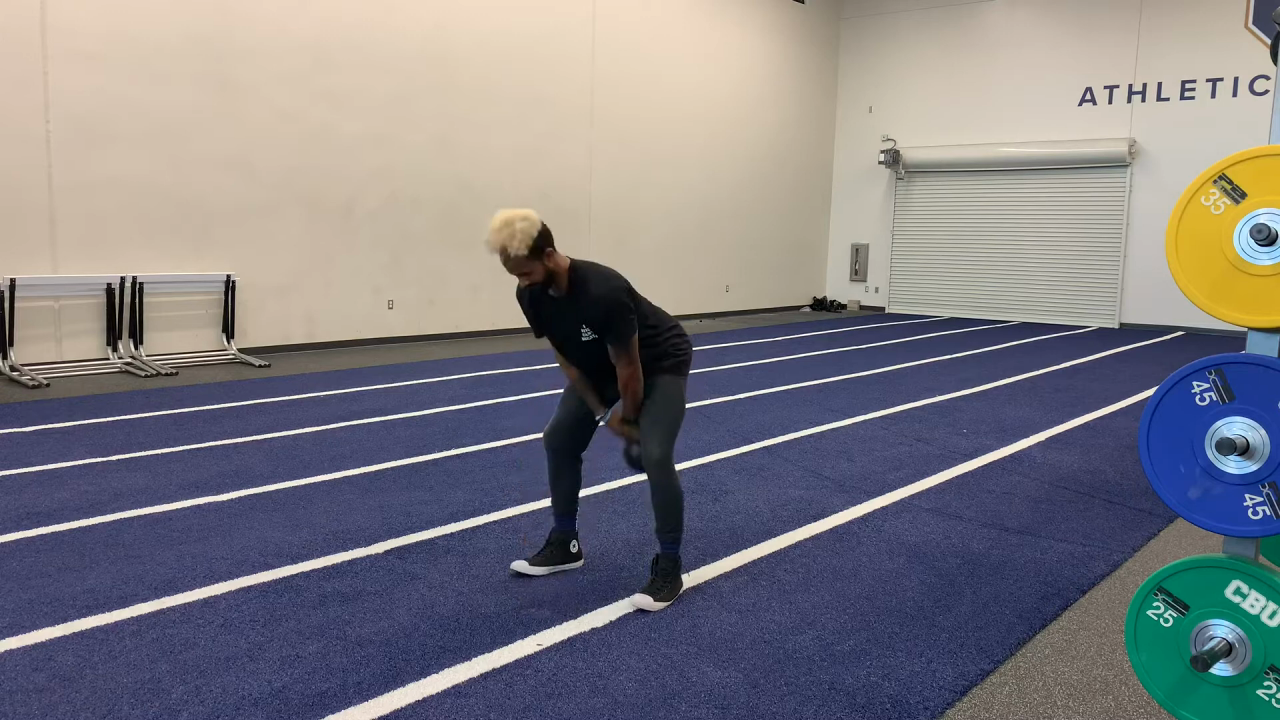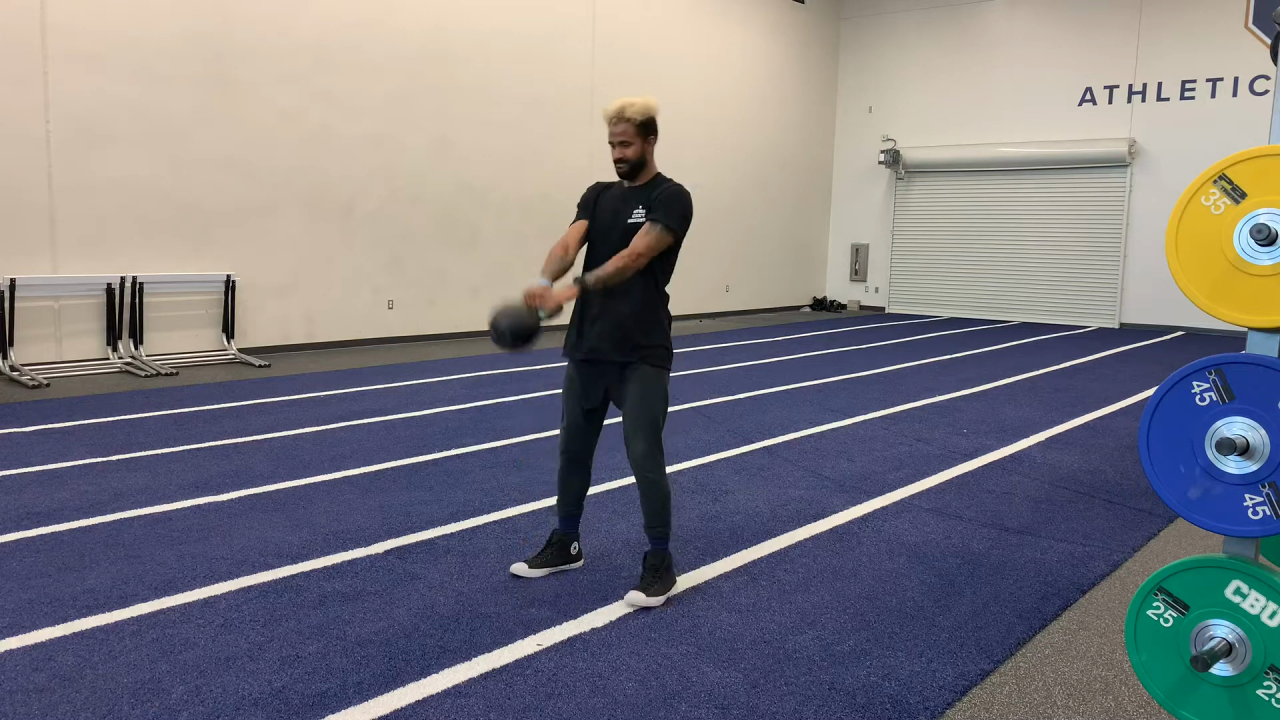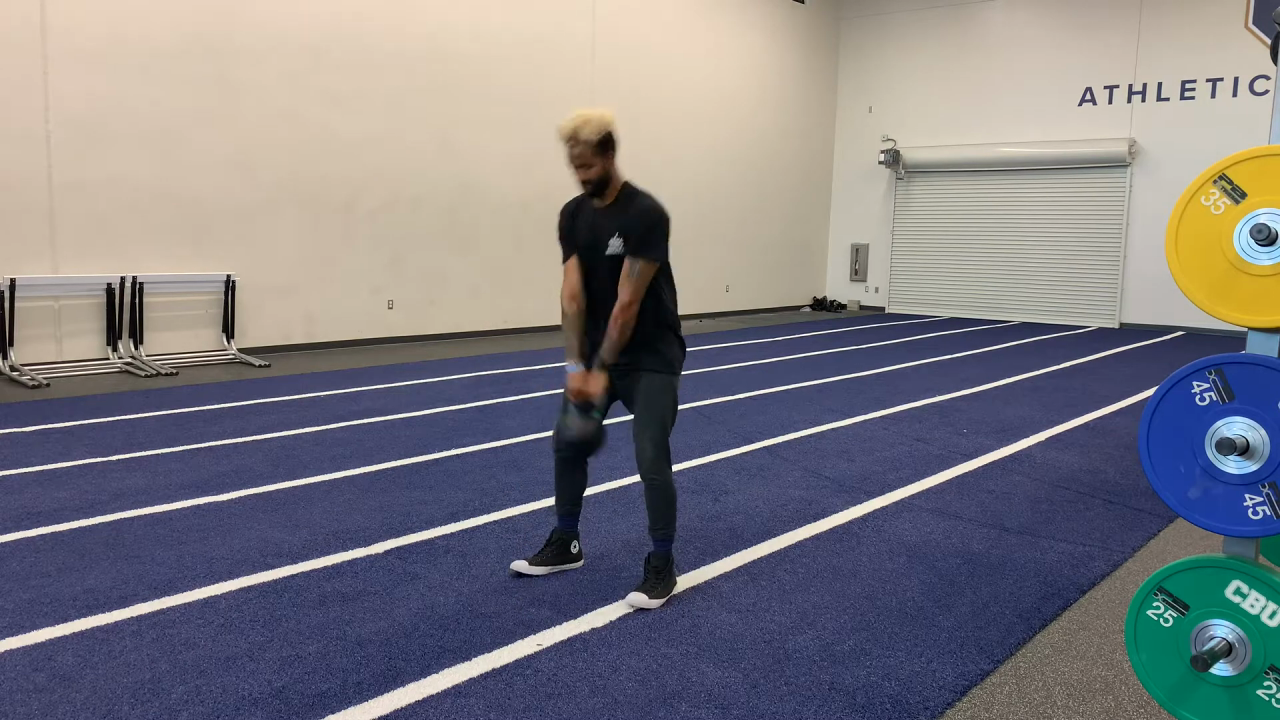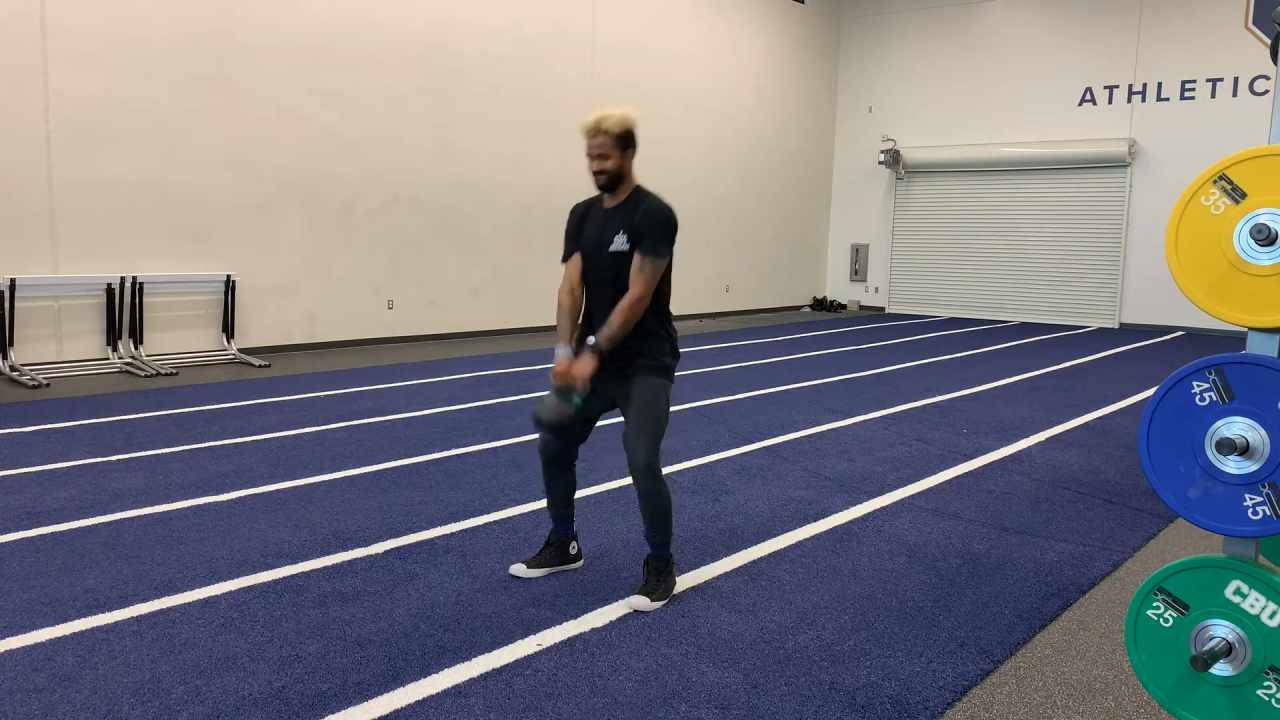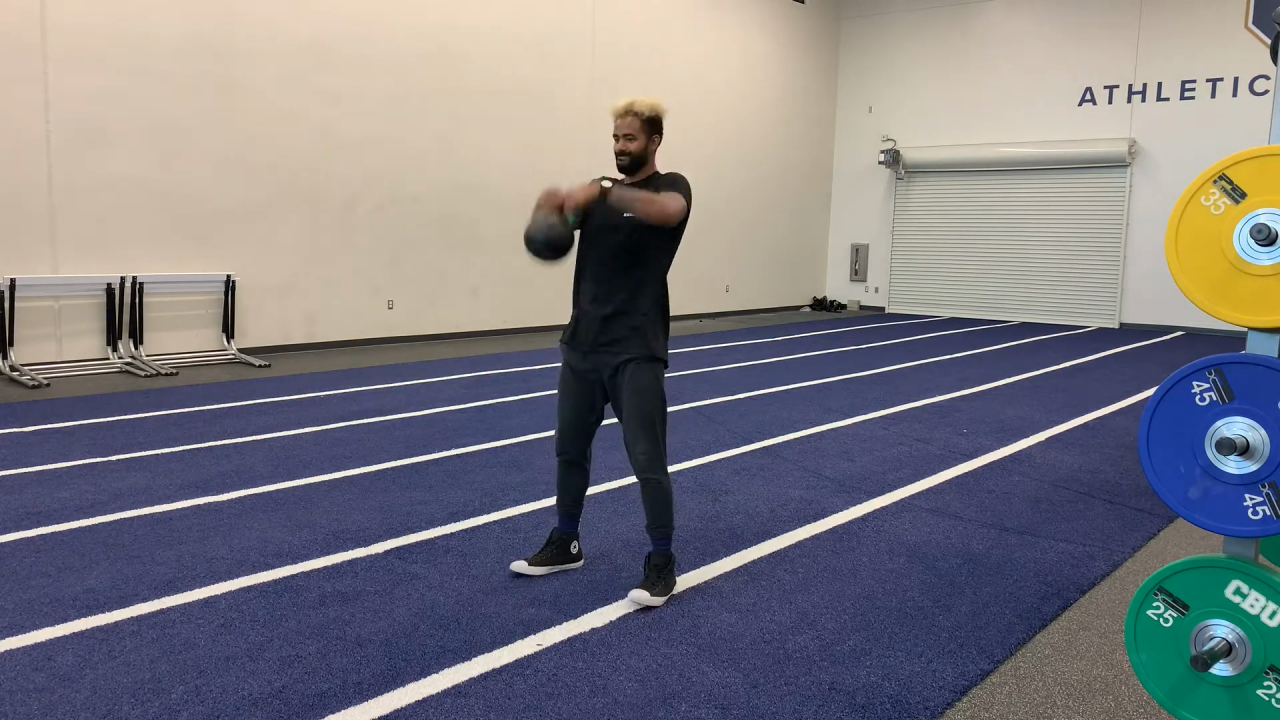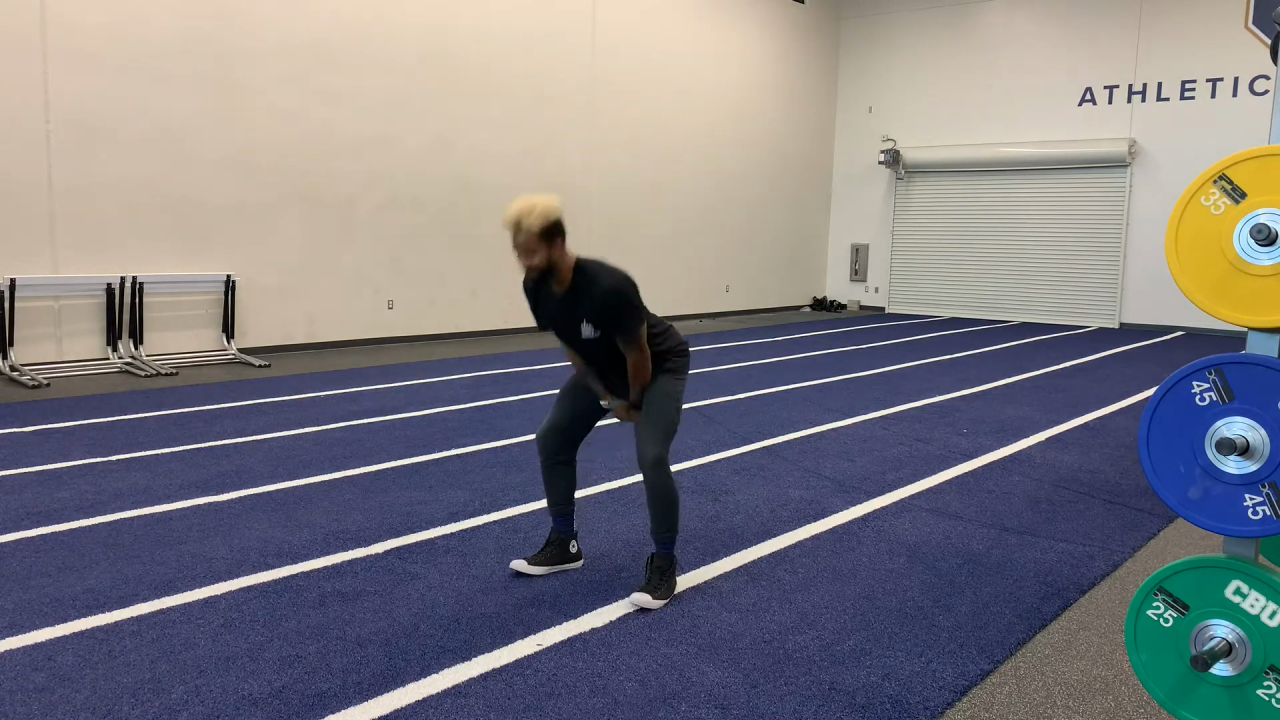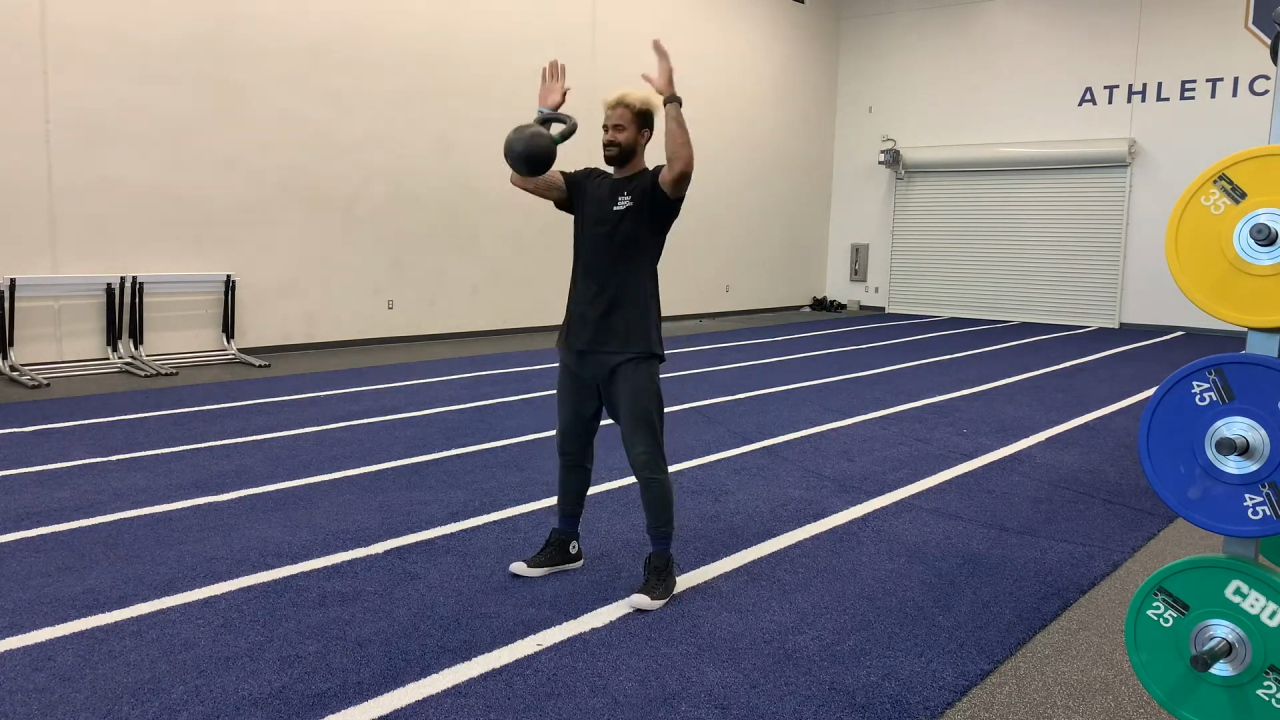
dt=0.7s
person 1, frame 1
left shoulder: (603, 292)
right shoulder: (530, 294)
left elbow: (628, 370)
right elbow: (566, 360)
left wrist: (628, 418)
right wrist: (602, 413)
left hip: (661, 364)
right hip: (599, 362)
left knee: (654, 456)
right knee: (558, 439)
left ankle: (669, 567)
right ankle: (565, 543)
person 1, frame 2
left shoulder: (671, 198)
right shoulder: (598, 195)
left elbow: (635, 256)
right elbow: (569, 243)
left wrist: (575, 286)
right wrist: (545, 281)
left hip: (641, 354)
right hip: (586, 348)
left knee: (644, 456)
right knee: (573, 449)
left ankle: (659, 563)
right ankle: (566, 544)
person 1, frame 3
left shoulder: (645, 214)
right shoulder: (573, 214)
left elbow: (629, 300)
right elbow: (573, 289)
left wrist: (604, 369)
right wrist: (576, 363)
left hip: (650, 356)
right hip: (597, 351)
left knee: (651, 458)
right knee: (567, 444)
left ankle: (662, 565)
right ankle: (565, 543)
person 1, frame 4
left shoulder: (653, 214)
right shoulder: (582, 213)
left elbow: (638, 296)
right elbow: (572, 287)
left wrist: (594, 356)
right wrist: (566, 349)
left hip: (645, 360)
right hip: (592, 353)
left knee: (643, 459)
right knee: (553, 444)
left ankle: (660, 565)
right ankle: (564, 543)
person 1, frame 5
left shoulder: (668, 186)
right shoulder: (599, 191)
left elbow: (670, 211)
left wrist: (601, 194)
right wrist: (551, 203)
left hip: (636, 351)
right hip: (582, 345)
left knee: (646, 459)
right knee: (570, 449)
left ankle: (662, 563)
right ankle: (566, 543)
person 1, frame 6
left shoulder: (609, 288)
right shoulder: (536, 286)
left elbow: (639, 356)
right elbow: (573, 347)
left wrist: (635, 401)
right wrist: (610, 397)
left hip: (660, 364)
right hip: (600, 369)
left knee: (651, 453)
right knee: (552, 439)
left ankle: (664, 566)
right ankle: (563, 542)
person 1, frame 7
left shoulder: (655, 188)
right shoulder: (586, 185)
left elbow: (683, 168)
right elbow: (525, 177)
left wrist: (670, 98)
right wrist: (547, 115)
left hip: (631, 352)
right hip: (578, 346)
left knee: (646, 459)
right knee: (572, 448)
left ankle: (661, 563)
right ankle: (565, 543)
